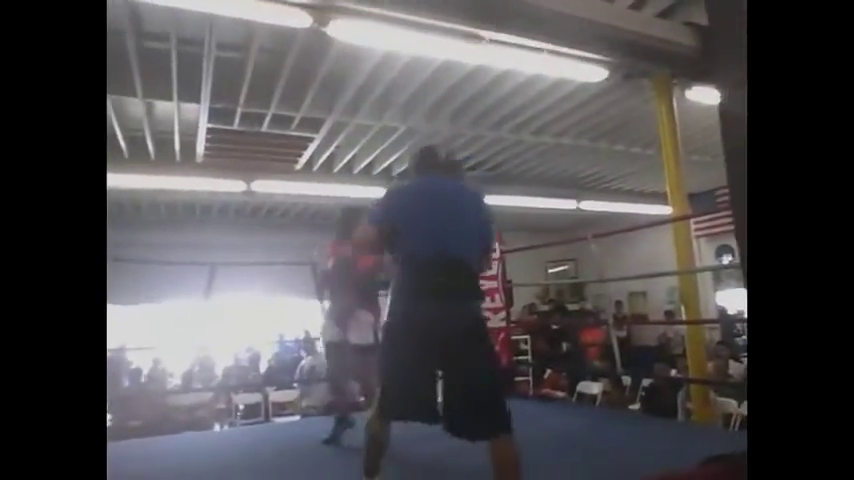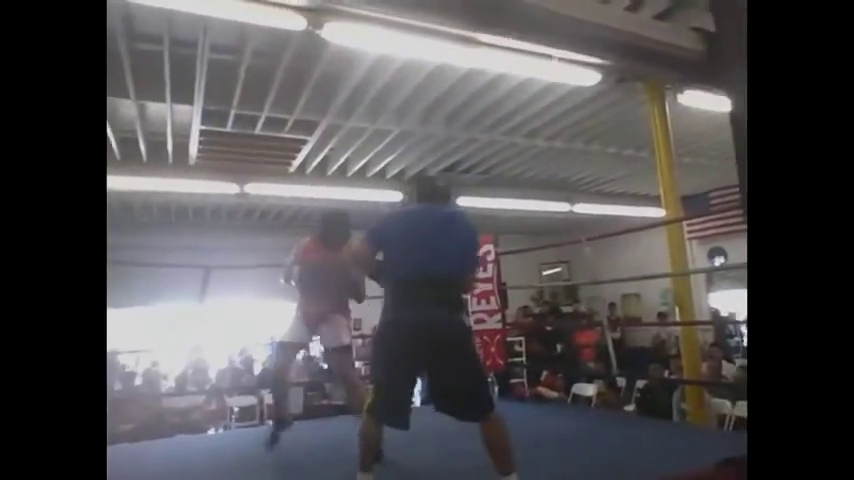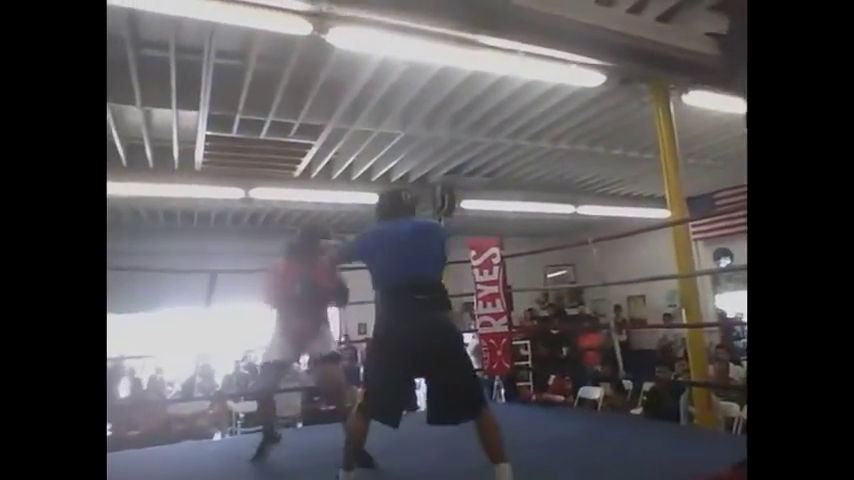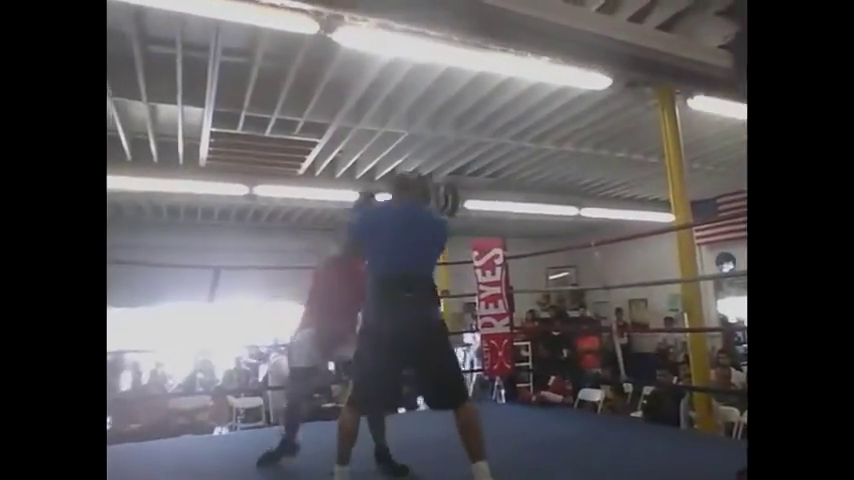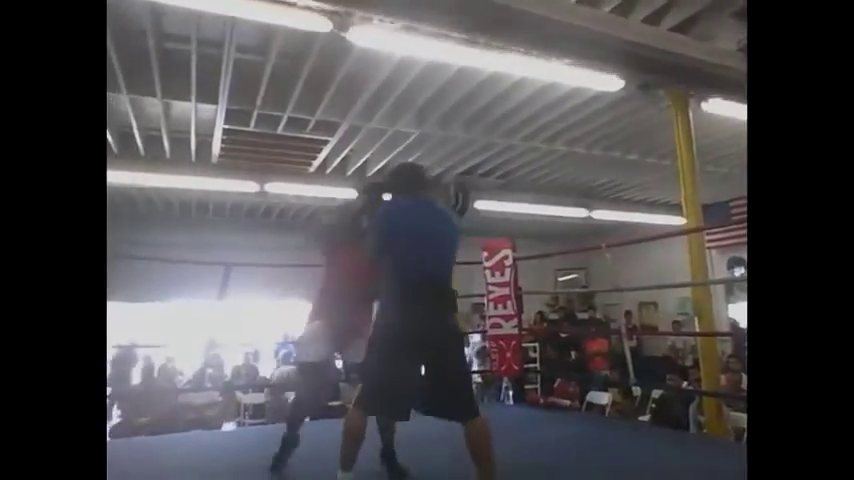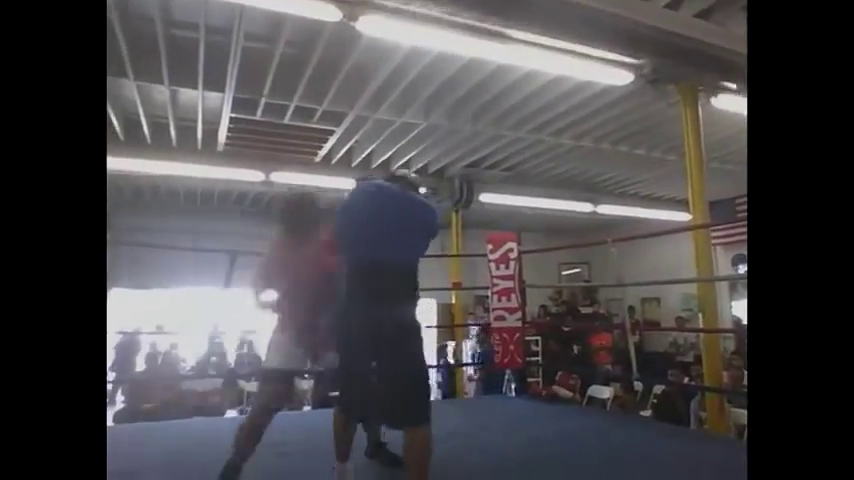
dt=0.5s
person 1, frame 1
left shoulder: (398, 196)
right shoulder: (473, 201)
left elbow: (364, 241)
right elbow: (481, 262)
left wrist: (397, 244)
left hip: (411, 310)
right hip: (463, 311)
left knee: (388, 407)
right knee: (495, 423)
person 1, frame 2
left shoulder: (393, 220)
right shoulder: (461, 223)
left elbow: (359, 255)
right elbow: (467, 282)
left hip: (400, 320)
right hip: (448, 321)
left knee: (378, 409)
right knee: (483, 409)
person 1, frame 3
left shoulder: (373, 237)
right shoulder: (434, 230)
left elbow: (337, 257)
left hip: (393, 326)
right hip: (437, 322)
left knee: (367, 408)
right knee: (476, 406)
person 1, frame 4
left shoulder: (374, 215)
right shoulder: (438, 224)
left hip: (381, 317)
right hip: (424, 315)
left knee: (357, 402)
right knee: (459, 399)
person 1, frame 5
left shoulder: (391, 213)
right shoulder: (448, 220)
left elbow: (377, 257)
left hip: (396, 318)
right hip: (440, 319)
left knee: (364, 404)
right knee: (467, 411)
person 1, frame 6
left shoulder: (361, 194)
right shoulder: (426, 212)
left elbow: (339, 243)
left hip: (355, 306)
right hip: (398, 310)
left knee: (348, 399)
right knee: (415, 415)
person 2, frame 1
right shoulder: (335, 248)
left elbow: (382, 279)
right elbow: (324, 281)
right wrist: (335, 269)
left hip: (362, 312)
right hip: (336, 312)
left knee: (362, 371)
right knee: (336, 370)
right ankle: (343, 418)
person 2, frame 2
left shoulder: (348, 256)
right shoulder: (305, 247)
left elbow: (360, 296)
right elbow: (287, 276)
left wrist: (351, 280)
right wrist: (301, 275)
left hip: (334, 316)
right hip: (305, 314)
left knee: (346, 372)
right knee: (279, 366)
right ankle: (280, 419)
person 2, frame 3
left shoulder: (324, 267)
right shoulder: (282, 267)
left elbow: (340, 299)
right elbow: (272, 299)
left wrist: (335, 291)
right wrist: (295, 293)
left hip: (317, 330)
right hip: (287, 333)
left knee: (335, 384)
right knee: (263, 387)
right ankle: (269, 436)
person 2, frame 4
left shoulder: (362, 271)
right shoulder: (336, 263)
left hip: (345, 334)
right hip: (313, 332)
right knee: (297, 395)
left ankle: (382, 453)
right ankle: (287, 443)
person 2, frame 5
right shoulder: (340, 243)
left hip: (357, 328)
right hip: (324, 324)
right knee: (308, 392)
left ankle: (388, 454)
right ankle: (289, 441)
person 2, frame 6
left shoulder: (327, 241)
right shoulder: (280, 249)
right elbow: (261, 292)
left hip: (326, 326)
right hip: (293, 330)
right knee: (267, 404)
left ankle: (375, 445)
